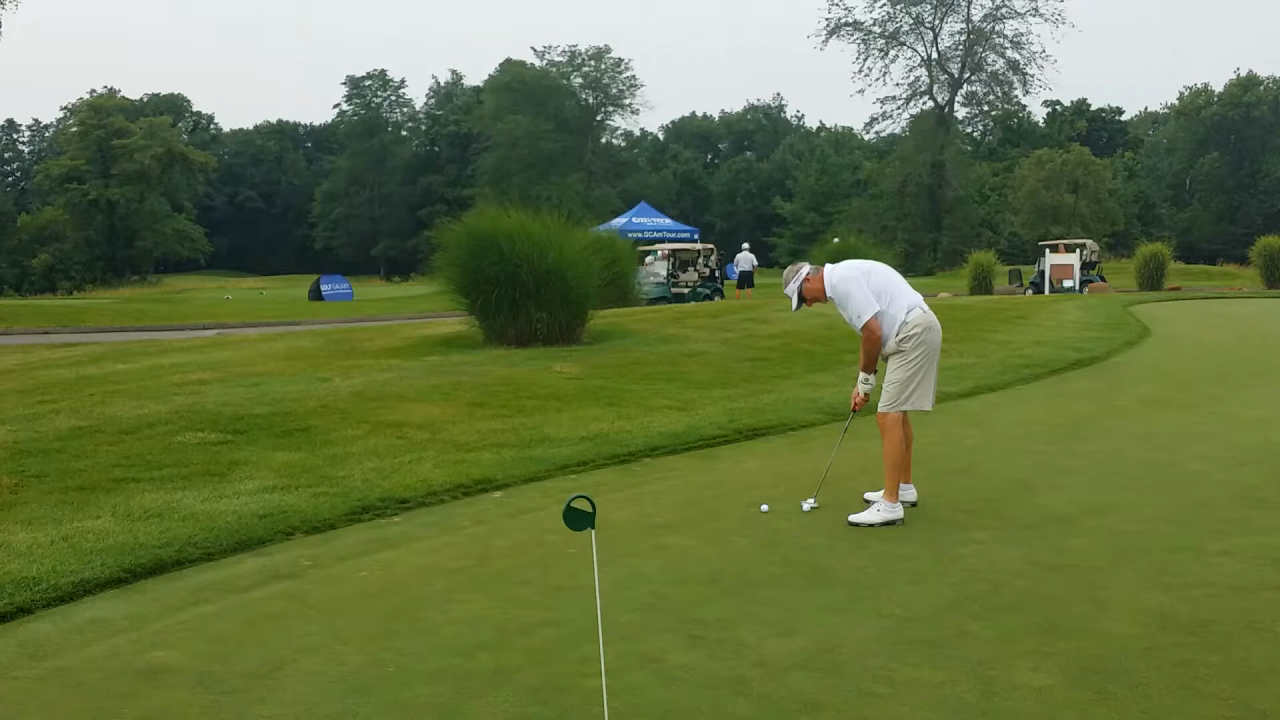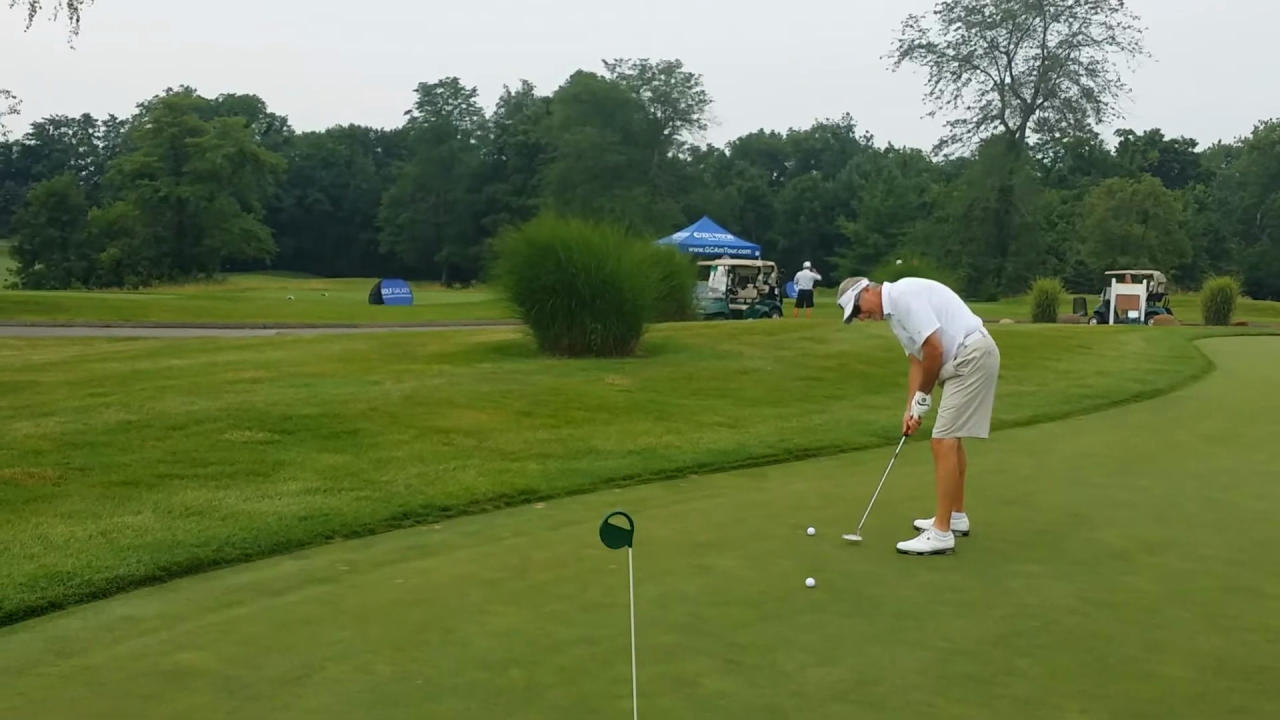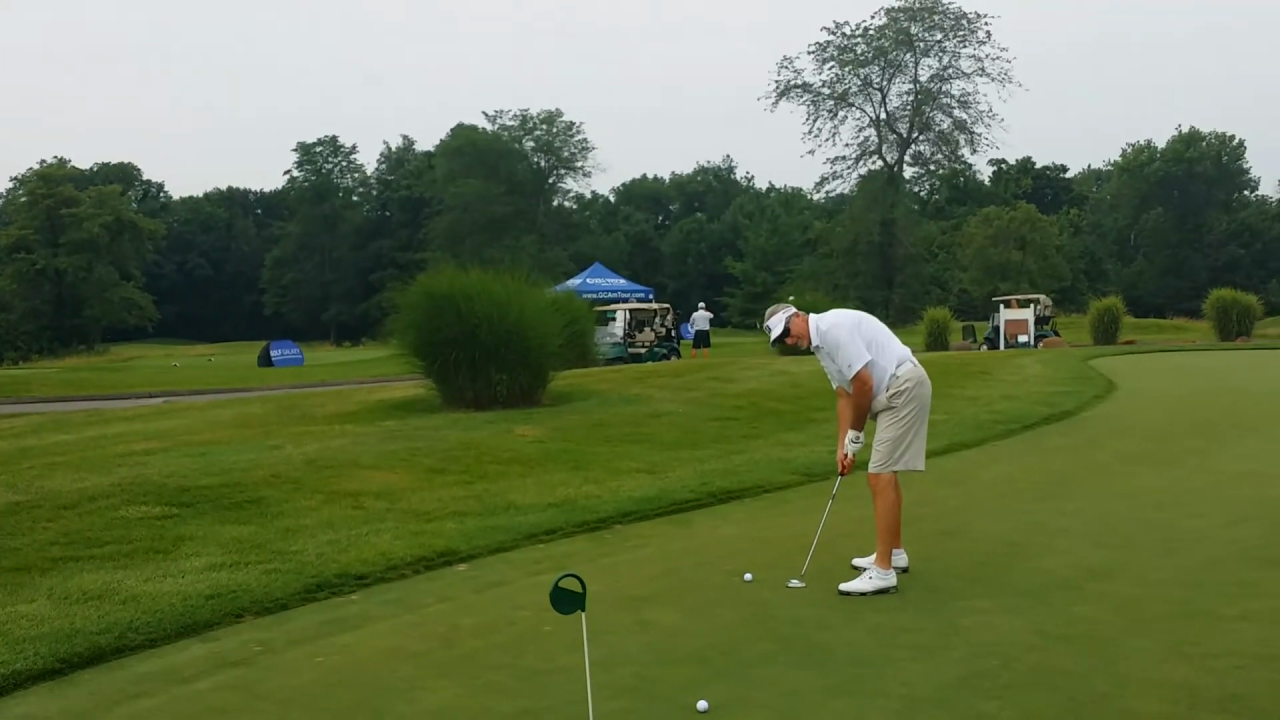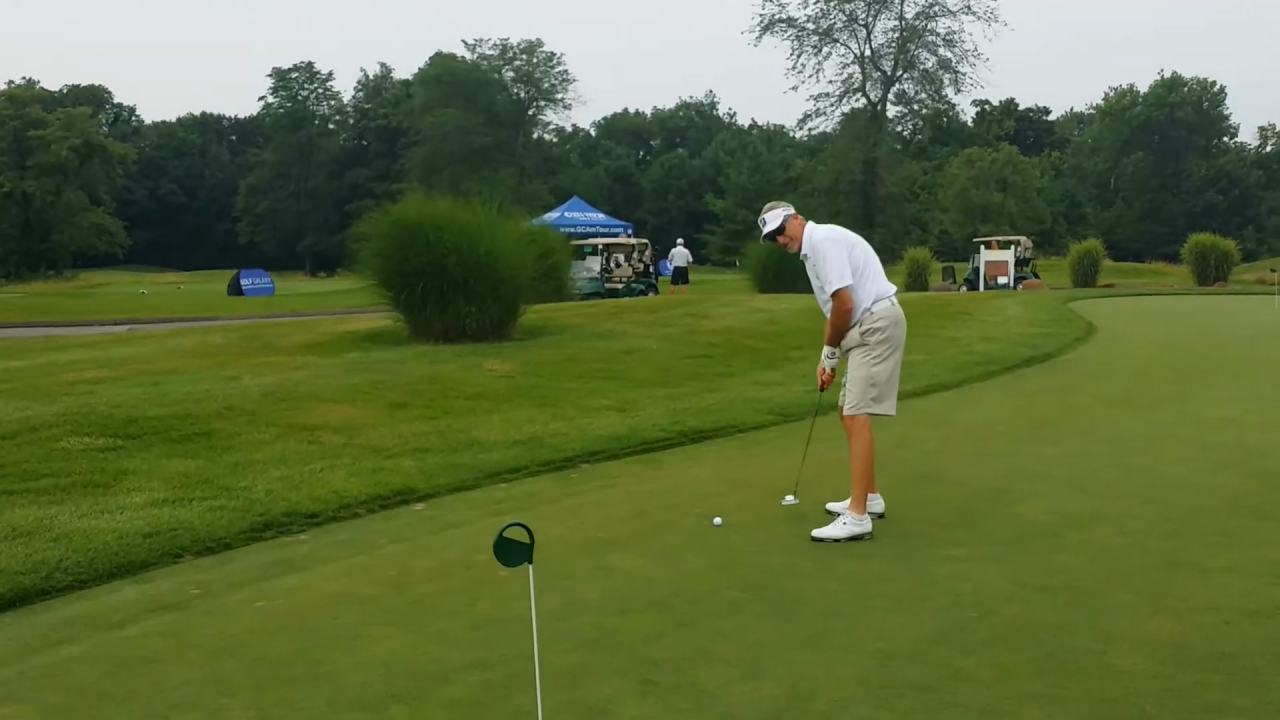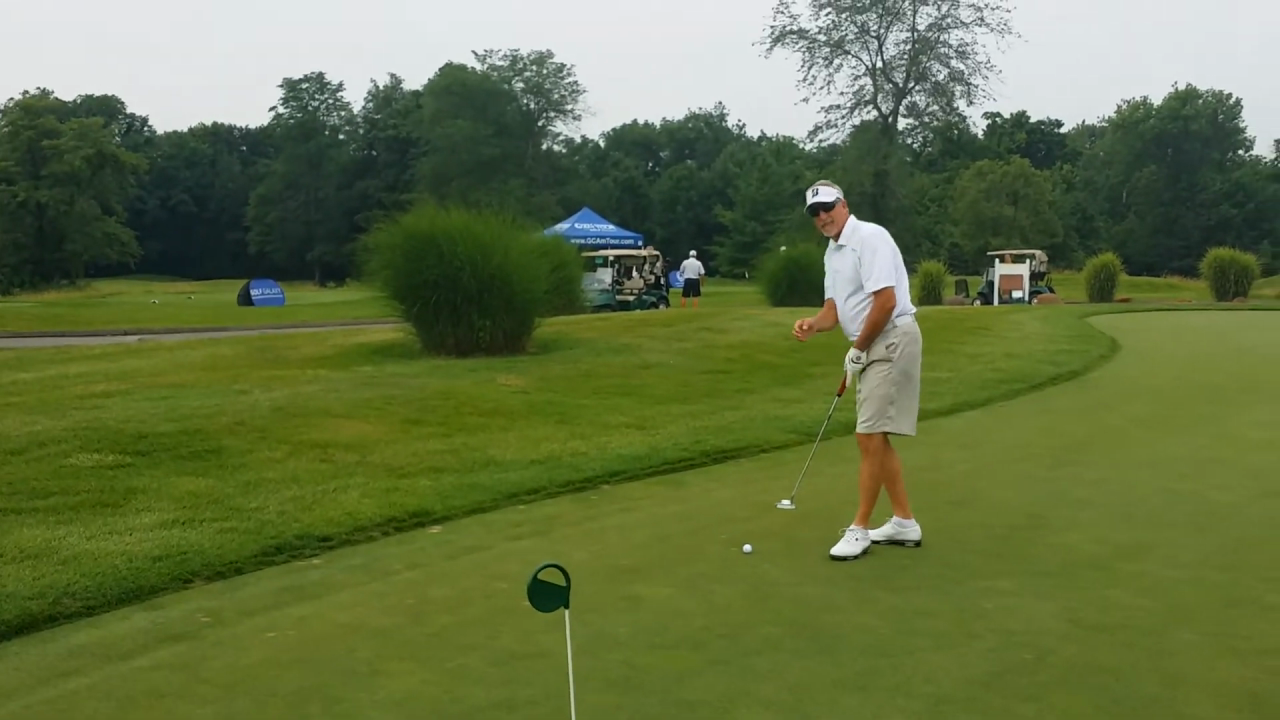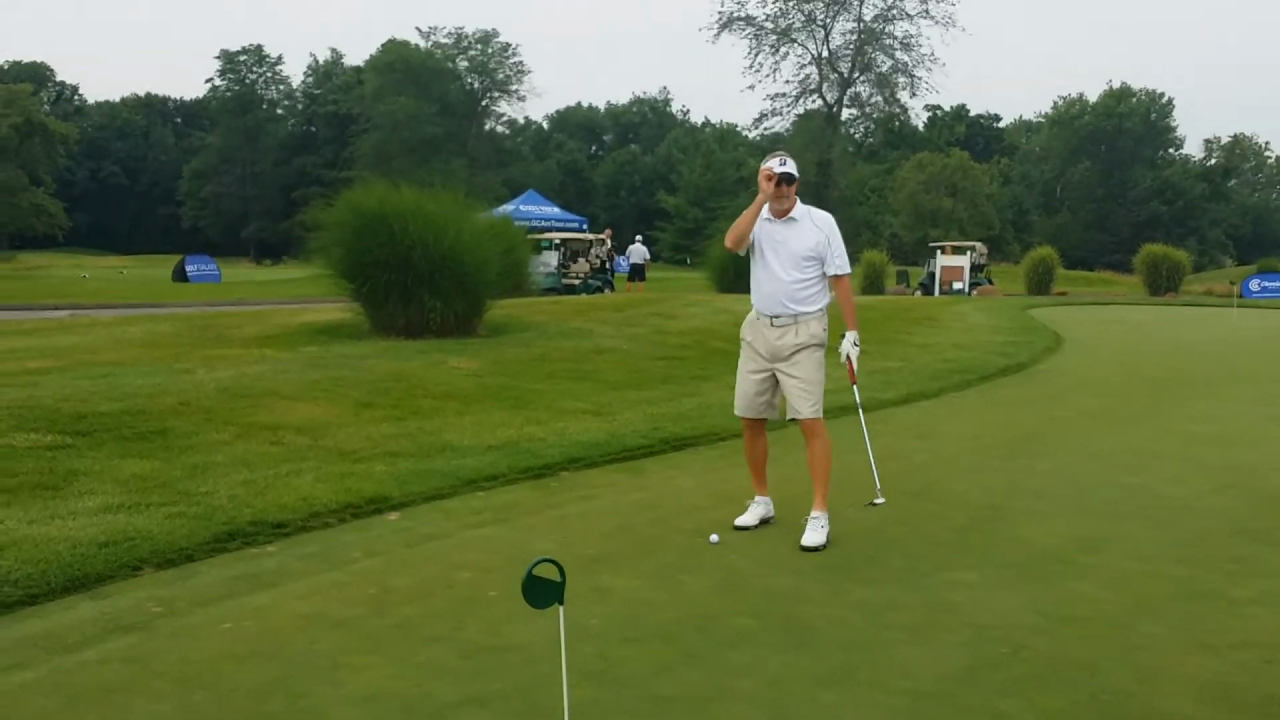
dt=0.7s
person 1, frame 1
left shoulder: (843, 279)
right shoulder: (841, 284)
left elbow: (873, 333)
right elbow: (868, 335)
left wrist: (866, 377)
right wrist: (860, 385)
left hip: (914, 332)
right hip: (913, 333)
left knee: (889, 416)
right knee: (897, 411)
left ankle: (890, 505)
right ankle: (904, 488)
person 1, frame 2
left shoulder: (903, 295)
right shoulder: (894, 312)
left elbow: (934, 349)
right elbow: (917, 360)
left wrist: (922, 397)
right wrist: (910, 408)
left hip: (972, 356)
right hip: (966, 360)
left knee: (943, 442)
right knee: (951, 438)
left ankle: (941, 533)
right ankle: (956, 517)
person 1, frame 3
left shoulder: (833, 327)
right shoulder: (821, 344)
left elbow: (863, 384)
right elbow: (844, 395)
left wrist: (855, 436)
right wrist: (842, 445)
left hip: (904, 387)
right hip: (894, 393)
left knee: (880, 477)
right knee: (885, 473)
left ankle: (883, 571)
right ankle: (894, 553)
person 1, frame 4
left shoulder: (824, 240)
right shoulder: (812, 251)
left elbow: (844, 303)
right elbow: (835, 308)
left wrist: (830, 350)
right wrist: (826, 358)
left hip: (877, 326)
right hip: (868, 328)
left knee: (856, 418)
right knee: (851, 414)
left ankle: (857, 516)
right ankle: (870, 497)
person 1, frame 5
left shoulder: (871, 237)
right shoulder: (831, 253)
left elbow: (886, 300)
right elbow: (835, 309)
left wrist: (856, 349)
right wrist: (811, 324)
left hip: (889, 344)
right hip: (867, 351)
left knee: (871, 437)
right knee: (875, 439)
left ankle: (860, 528)
right ankle: (903, 522)
person 1, frame 6
left shoulder: (821, 221)
right shoulder: (755, 220)
left elbow: (840, 280)
right elbow: (731, 243)
left wrist: (851, 333)
right wrist: (761, 198)
left hip: (803, 333)
right hip: (757, 331)
left knee: (811, 423)
right knee: (750, 420)
left ankle: (819, 515)
right ankle: (761, 501)
